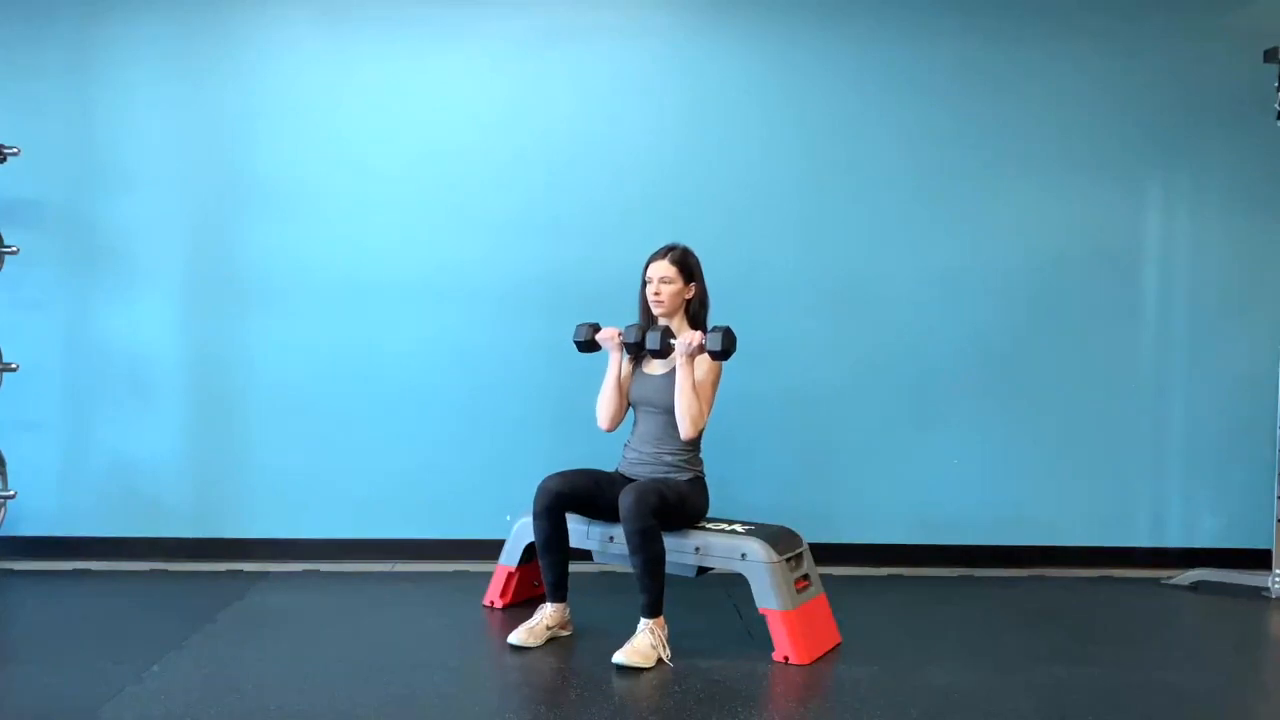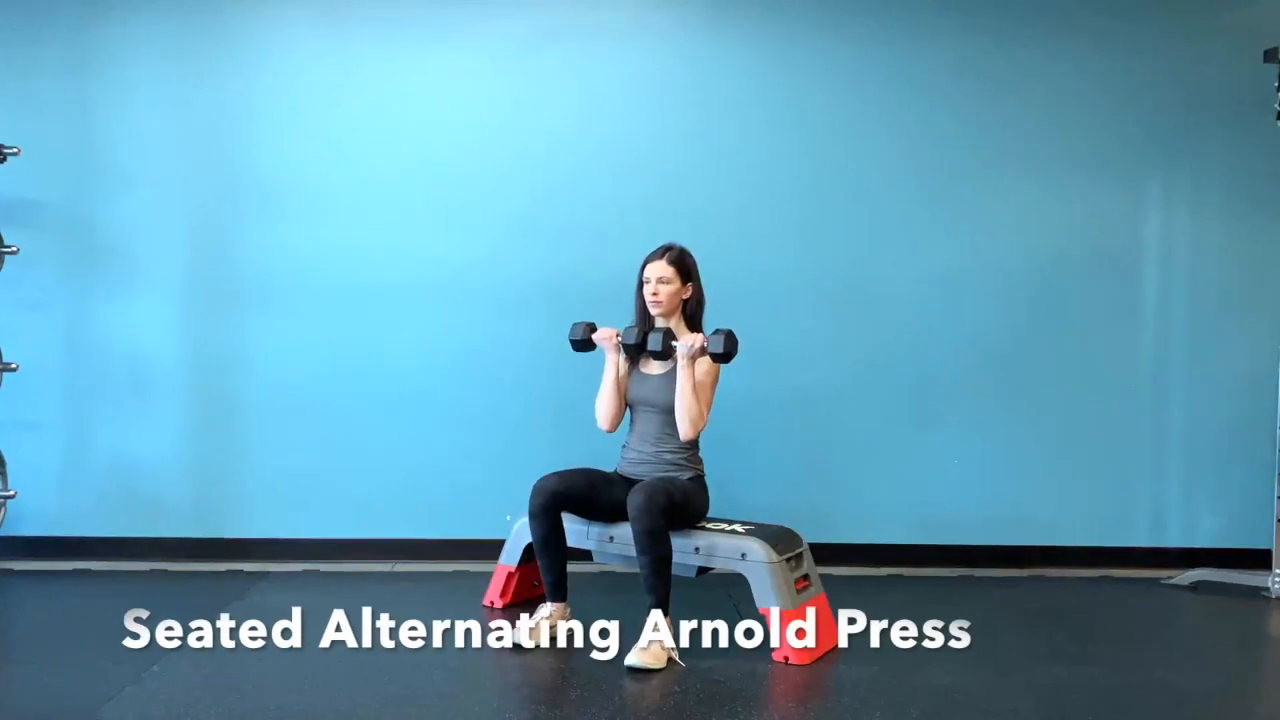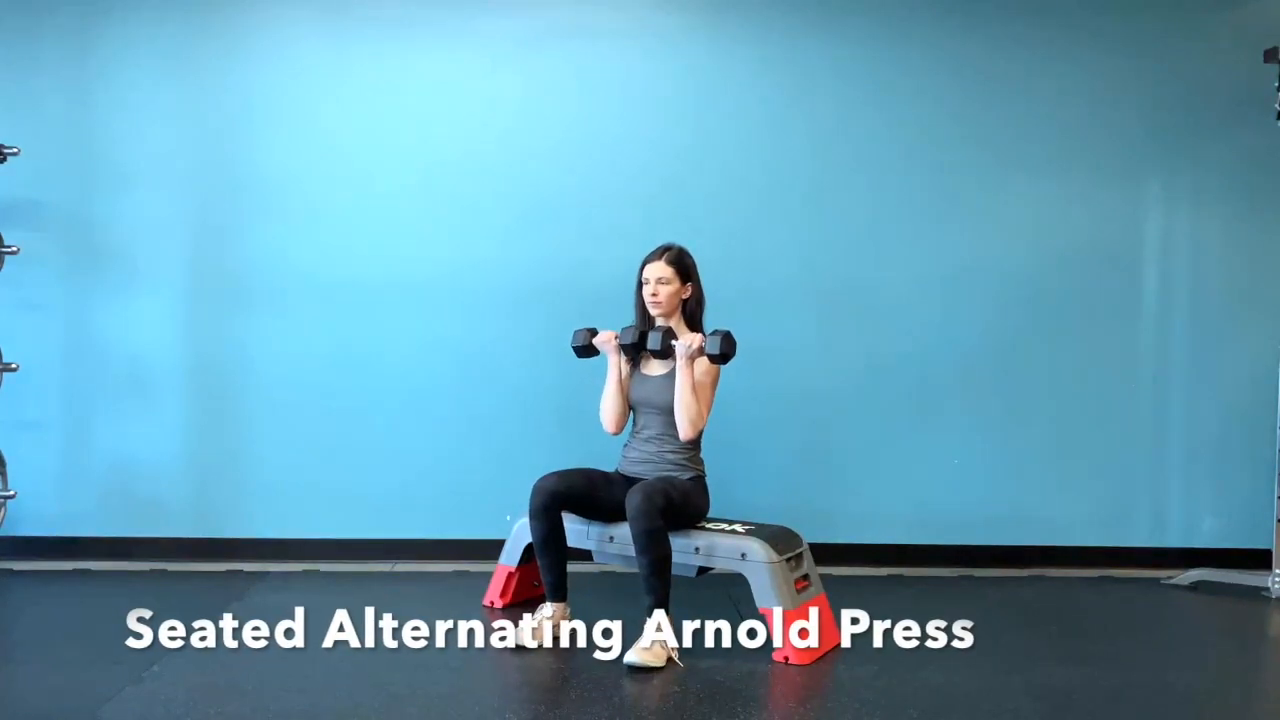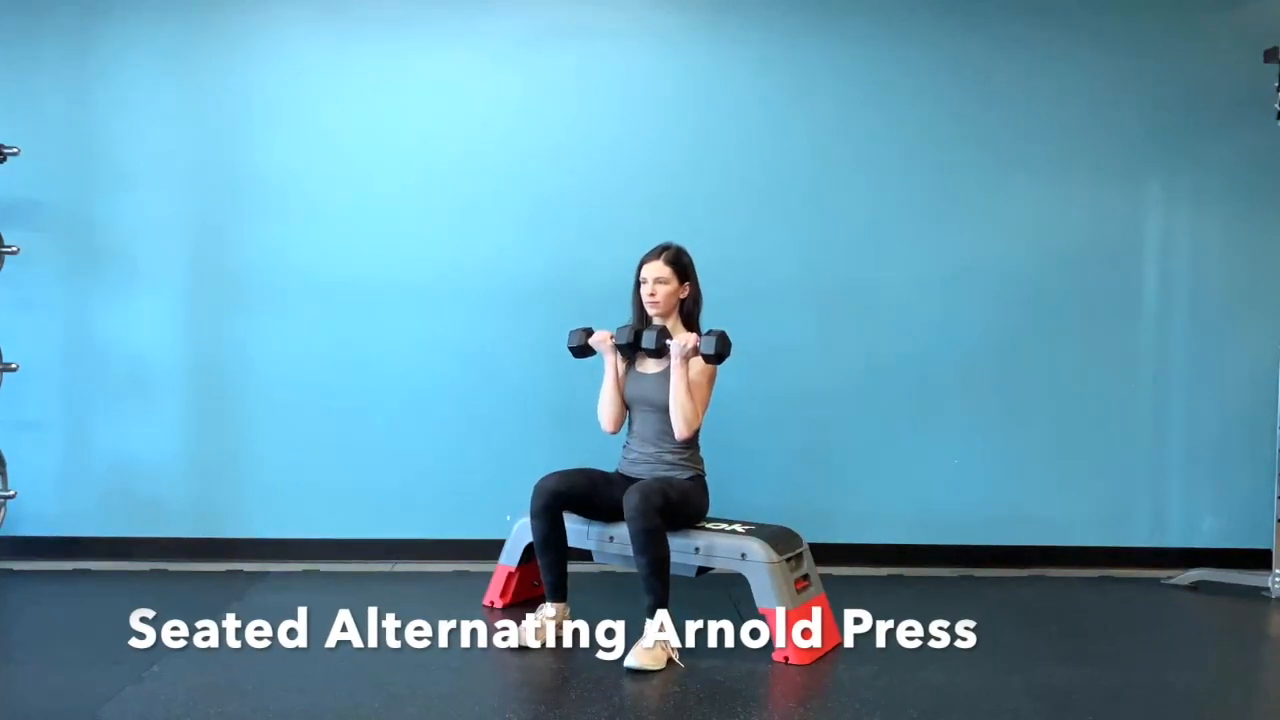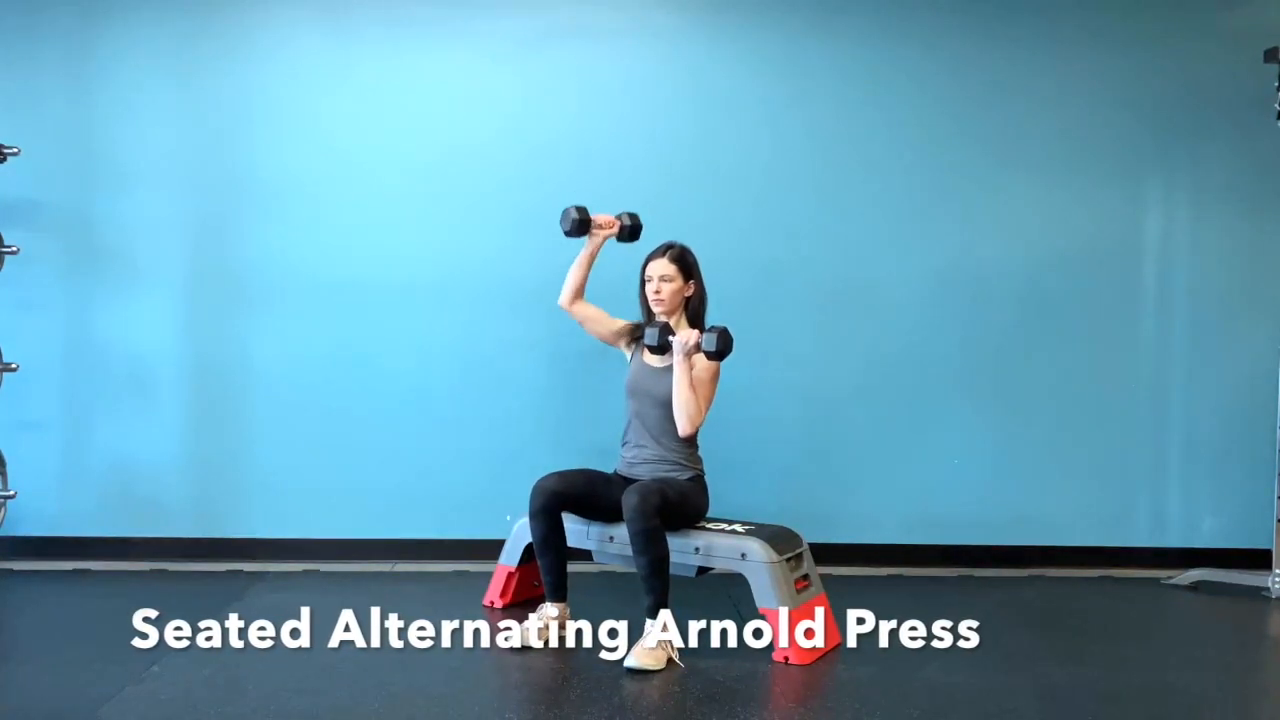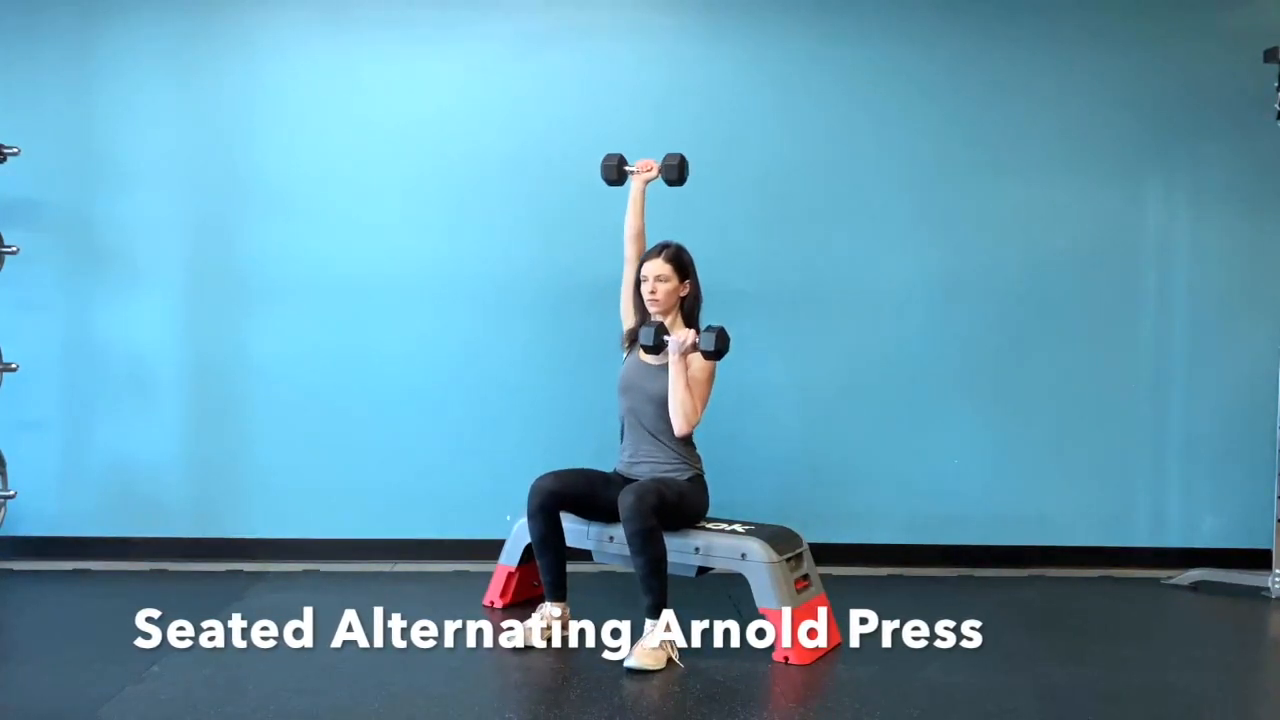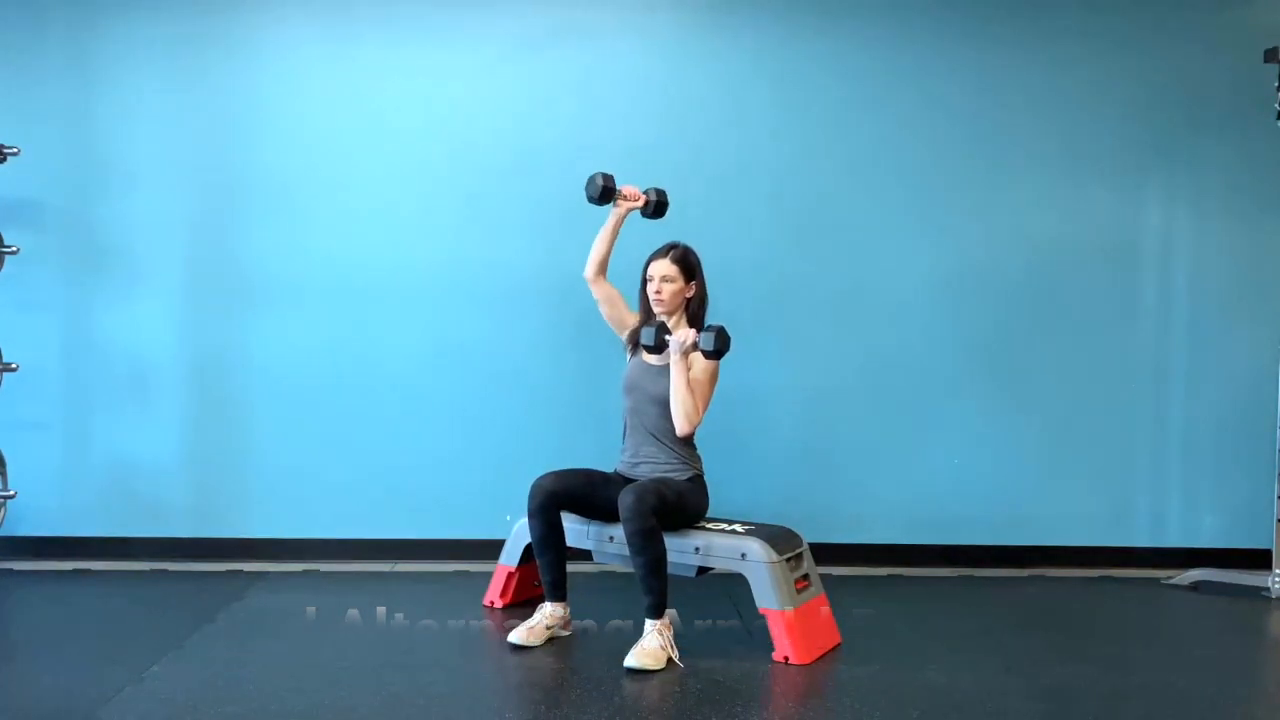
dt=0.5s
person 1, frame 1
left shoulder: (702, 353)
right shoulder: (639, 348)
left elbow: (689, 429)
right elbow: (607, 421)
left wrist: (684, 361)
right wrist: (615, 357)
left hip: (681, 486)
right hip: (627, 477)
left knee: (636, 501)
right knee: (551, 489)
left ankle: (652, 627)
right ankle: (556, 610)
person 1, frame 2
left shoulder: (701, 352)
left elbow: (689, 430)
right elbow: (606, 422)
left wrist: (685, 362)
right wrist: (611, 356)
left hip: (681, 485)
right hip: (626, 478)
left knee: (645, 500)
right knee: (546, 490)
right ankle: (555, 608)
person 1, frame 3
left shoulder: (702, 354)
right shoulder: (633, 348)
left elbow: (689, 429)
right elbow: (612, 424)
left wrist: (685, 363)
right wrist: (613, 361)
left hip: (682, 485)
right hip: (627, 478)
left knee: (643, 501)
right knee: (547, 490)
right ankle: (555, 608)
person 1, frame 4
left shoulder: (697, 351)
left elbow: (684, 429)
right elbow: (610, 424)
left wrist: (678, 362)
right wrist: (609, 359)
left hip: (681, 485)
right hip: (627, 477)
left knee: (640, 501)
right knee: (548, 489)
left ankle: (657, 630)
right ankle: (555, 607)
person 1, frame 5
left shoulder: (702, 352)
right shoulder: (635, 341)
left elbow: (687, 426)
right elbow: (570, 300)
left wrist: (683, 357)
right wrist: (595, 241)
left hip: (680, 487)
right hip: (626, 479)
left knee: (640, 503)
right knee: (547, 489)
left ankle: (658, 630)
right ankle: (555, 608)
person 1, frame 6
left shoulder: (698, 351)
right shoulder: (635, 333)
left elbow: (683, 425)
right elbow: (631, 250)
left wrist: (677, 358)
right wrist: (638, 186)
left hip: (680, 487)
right hip: (626, 479)
left knee: (636, 502)
right knee: (544, 489)
left ankle: (657, 629)
right ankle: (555, 608)
person 1, frame 7
left shoulder: (701, 354)
right shoulder: (637, 337)
left elbow: (684, 426)
right elbow: (593, 276)
left wrist: (678, 357)
right wrist: (618, 215)
left hip: (679, 487)
right hip: (626, 479)
left knee: (636, 502)
right knee: (545, 490)
left ankle: (657, 628)
right ankle: (555, 610)
